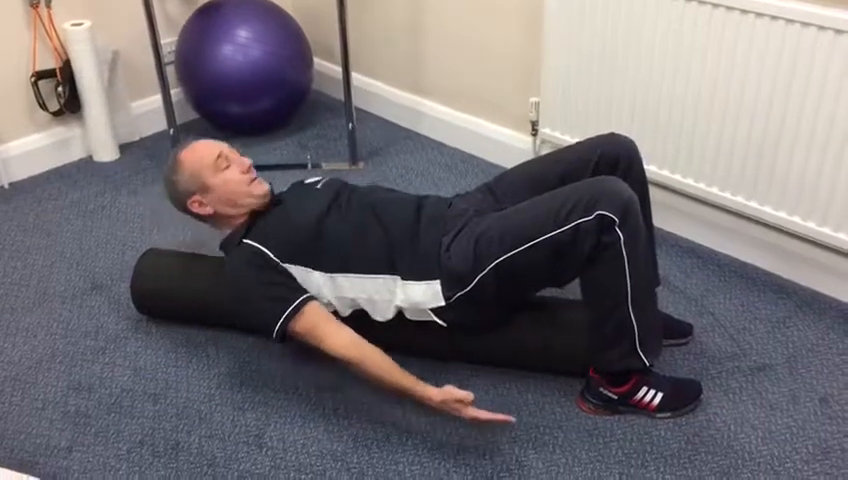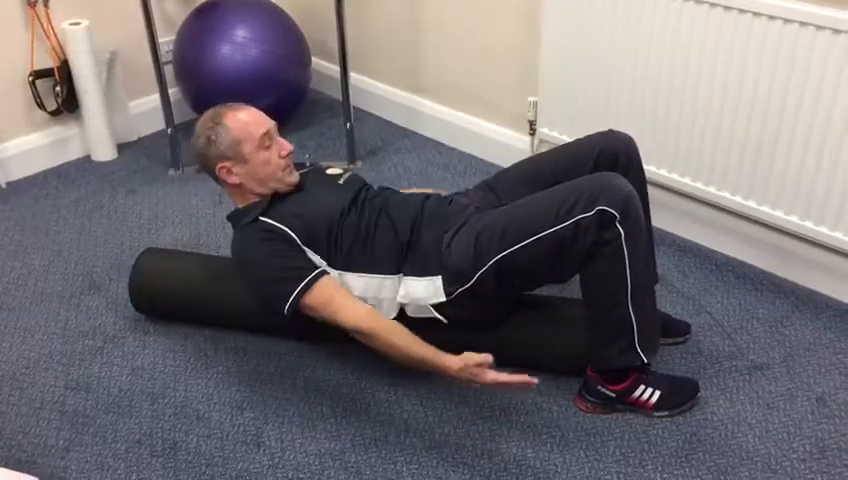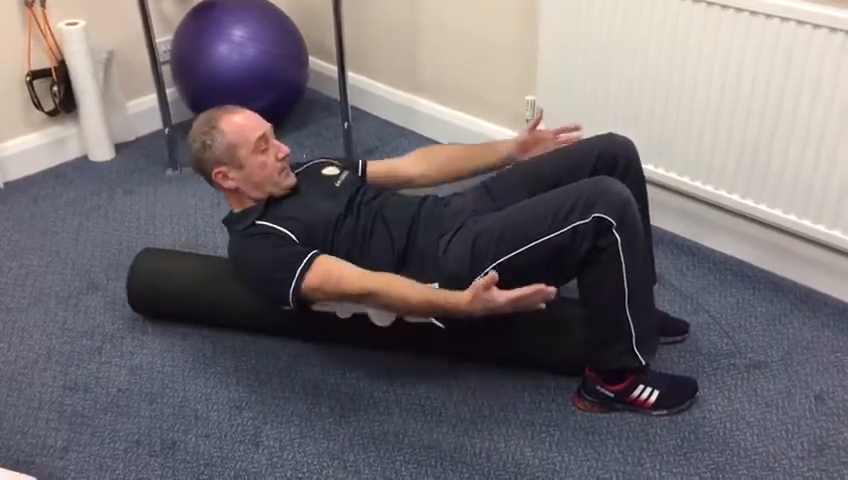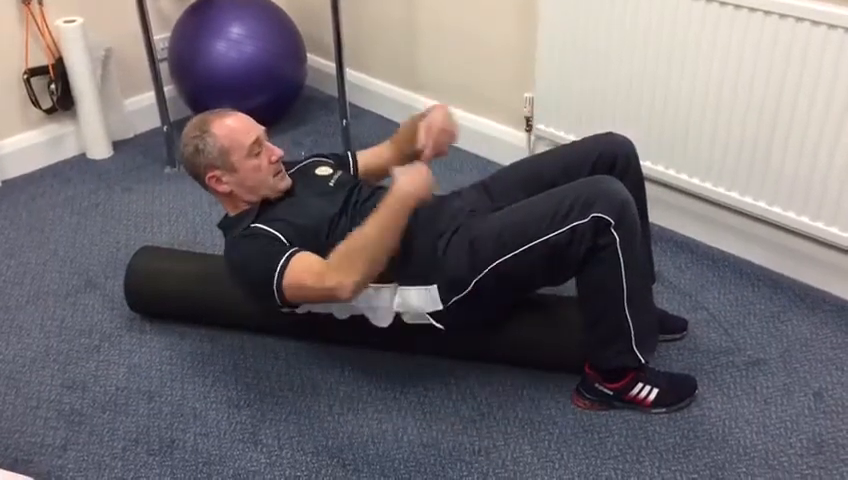
dt=0.5s
person 1, frame 1
left shoulder: (293, 195)
right shoulder: (251, 263)
right elbow: (332, 338)
right wrist: (429, 395)
left hip: (456, 216)
right hip: (456, 275)
left knee: (614, 153)
right knee: (610, 204)
left ankle: (630, 310)
right ankle: (619, 380)
person 1, frame 2
left shoulder: (305, 179)
right shoulder: (261, 243)
right elbow: (349, 315)
right wrist: (448, 365)
left hip: (458, 213)
right hip: (455, 271)
left knee: (613, 150)
right knee: (611, 202)
left ankle: (632, 309)
right ankle: (617, 378)
person 1, frame 3
left shoulder: (305, 173)
right shoulder: (257, 245)
left elbow: (413, 167)
right elbow: (360, 286)
left wrist: (513, 150)
right wrist: (464, 304)
left hip: (454, 215)
right hip: (450, 265)
left knee: (611, 153)
right knee: (607, 206)
left ankle: (629, 308)
right ankle: (617, 378)
person 1, frame 4
left shoulder: (298, 172)
right shoulder: (251, 247)
left elbow: (393, 153)
right elbow: (339, 282)
left wrist: (428, 119)
right wrist: (404, 196)
left hip: (451, 217)
right hip: (444, 275)
left knee: (611, 152)
right knee: (606, 205)
left ankle: (627, 309)
right ankle: (615, 377)
